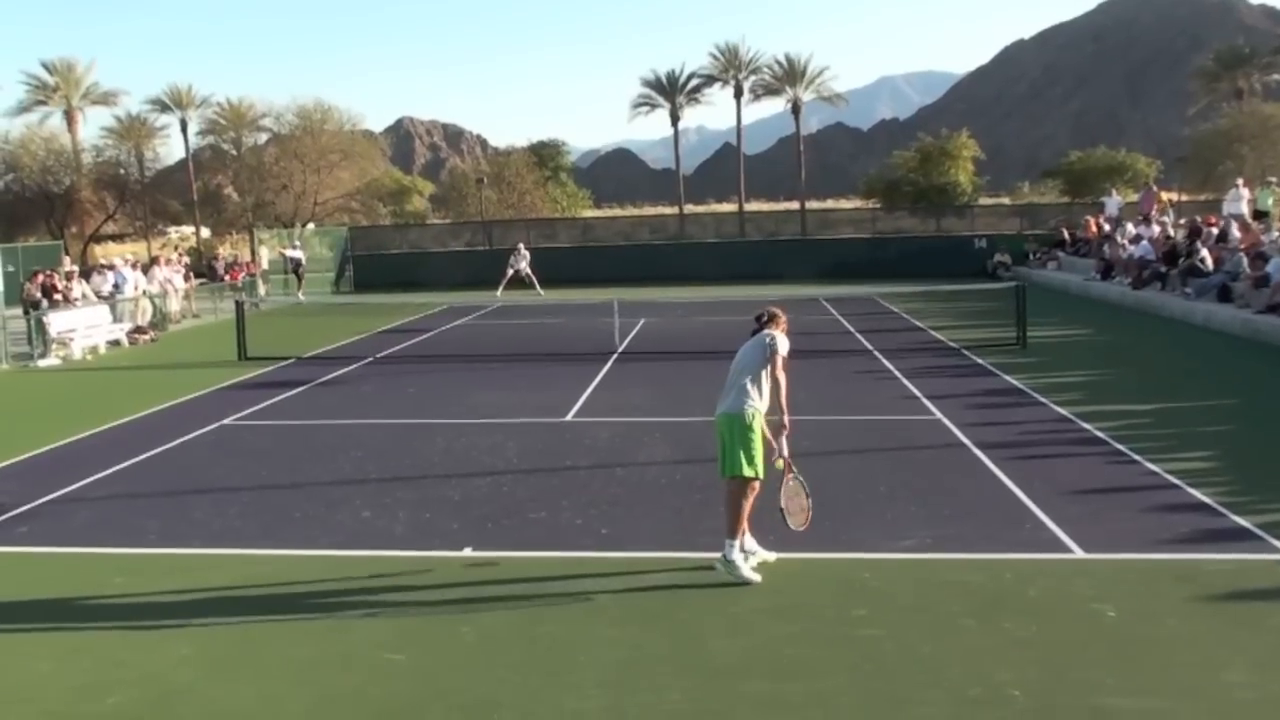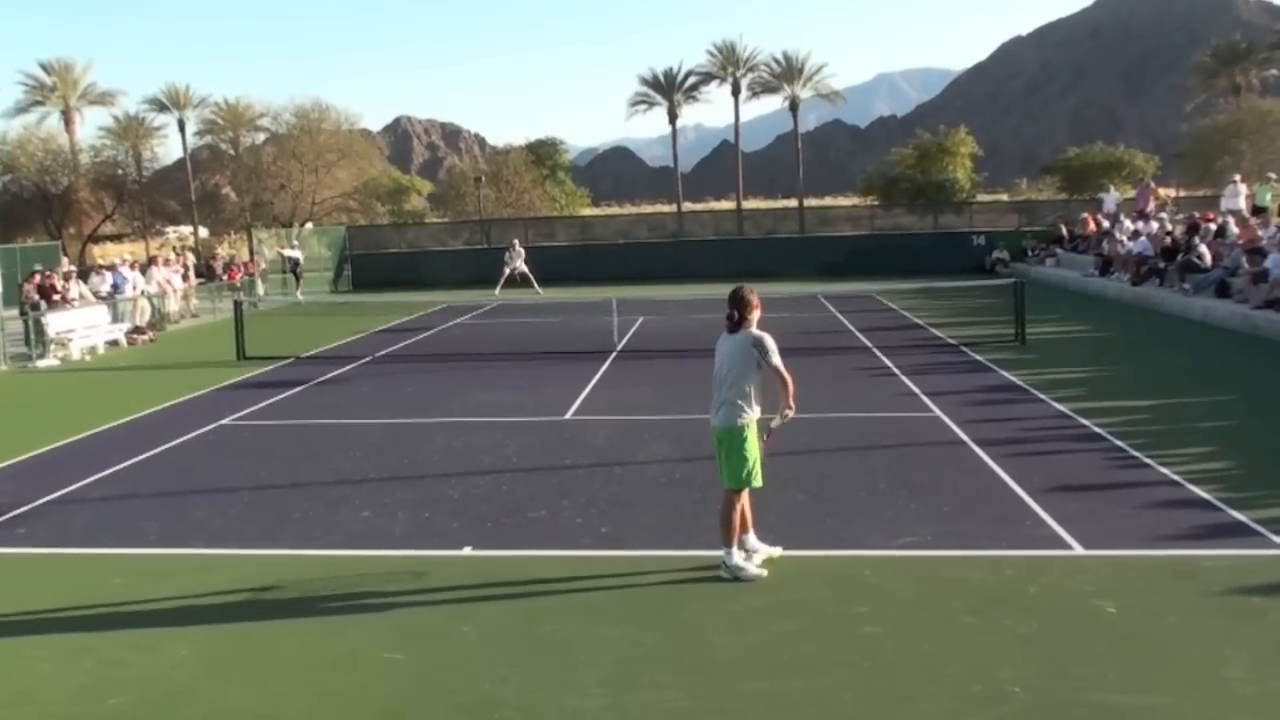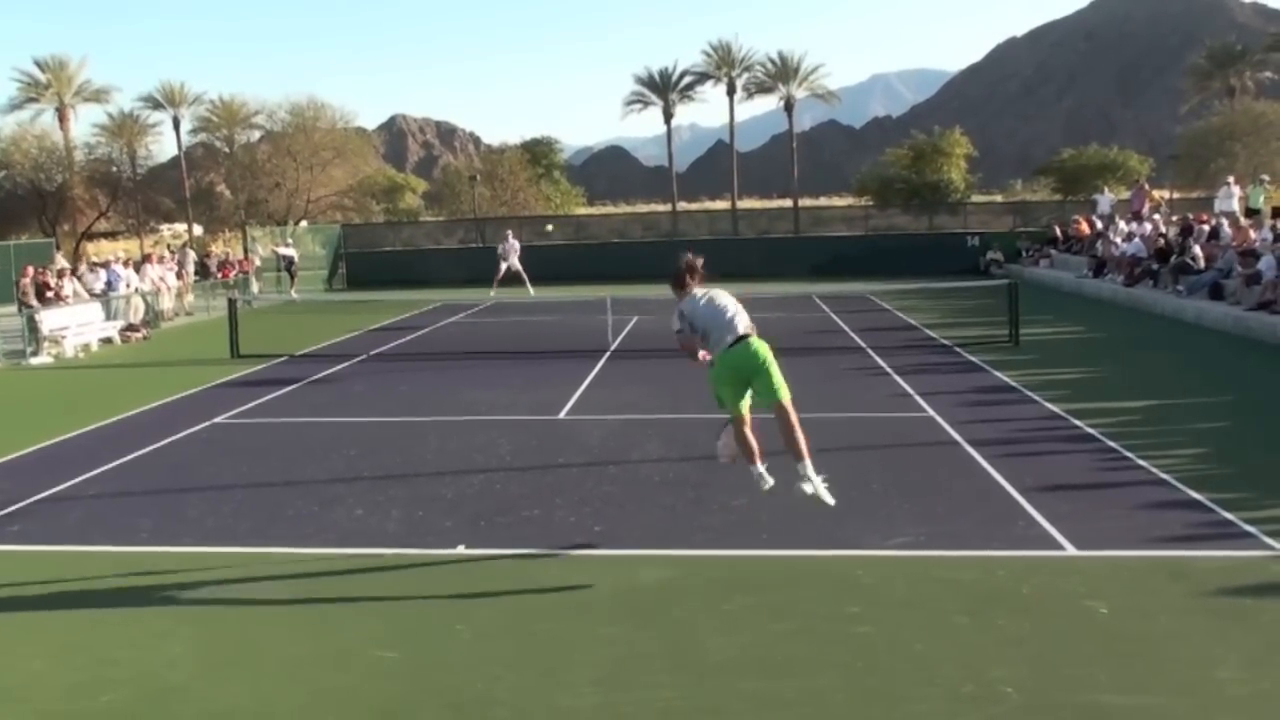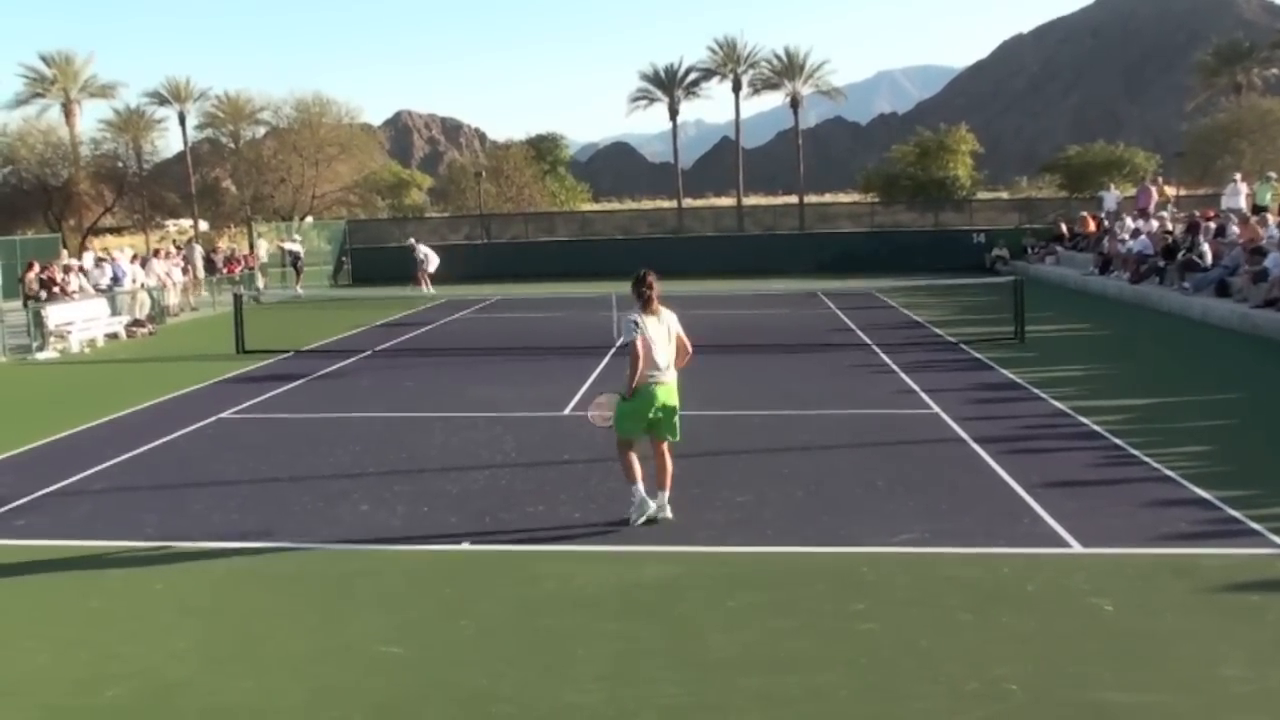
dt=1s
person 1, frame 1
left shoulder: (751, 345)
right shoulder: (777, 339)
right elbow: (776, 371)
left wrist: (766, 435)
right wrist: (784, 412)
left hip: (725, 414)
right hip: (742, 415)
left knee: (736, 484)
right knee: (749, 484)
left ankle: (747, 547)
right ankle: (731, 555)
person 1, frame 2
left shoulder: (725, 340)
right shoulder: (759, 340)
right elbow: (784, 380)
right wrist: (788, 405)
left hip: (722, 422)
right hip: (738, 424)
left knee: (742, 486)
right knee: (735, 491)
left ankle: (750, 545)
right ankle: (731, 560)
person 1, frame 3
left shoulder: (680, 311)
right shoulder: (717, 294)
left elbow: (688, 348)
left hip: (727, 362)
right hip: (752, 349)
left knee: (740, 422)
right knee: (785, 412)
left ankle: (759, 472)
right ankle: (808, 476)
person 1, frame 4
left shoulder: (634, 320)
right shoulder: (670, 317)
left elbow: (636, 356)
right elbow: (686, 351)
left wrist: (630, 388)
left hip: (644, 390)
right hip: (669, 390)
left knee: (625, 445)
right knee: (661, 449)
left ankle: (641, 499)
right ankle: (662, 504)
